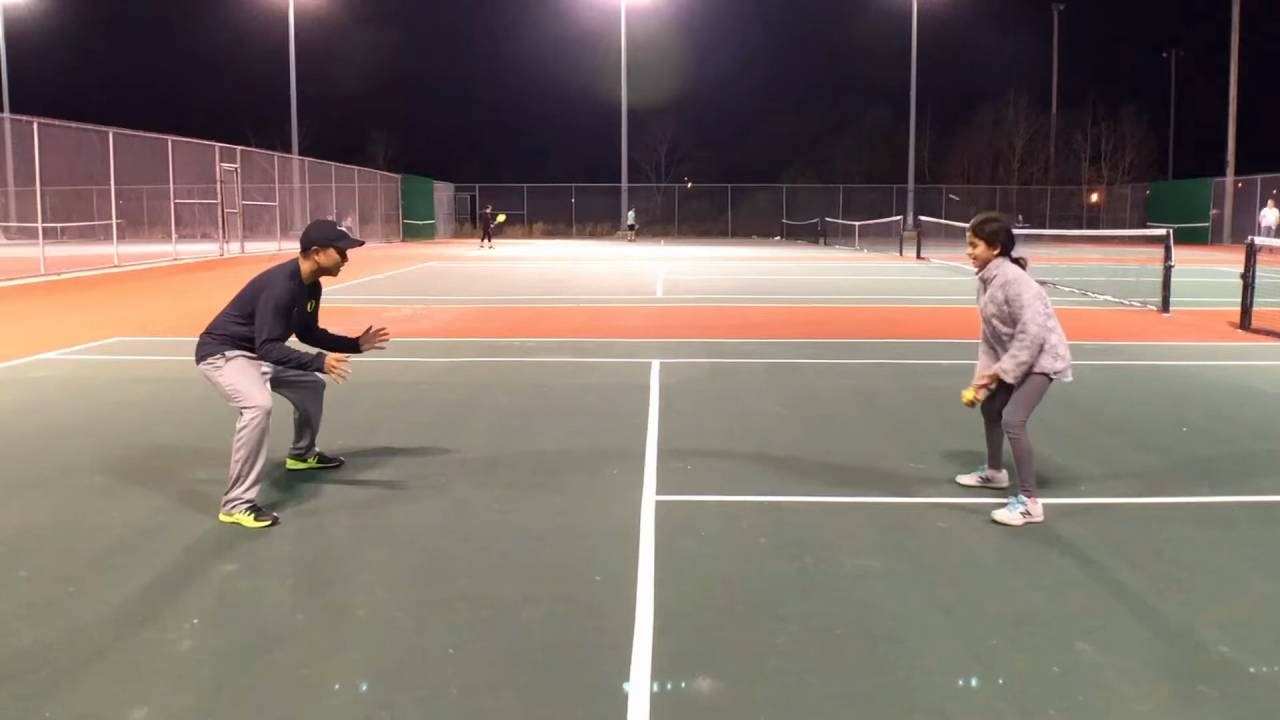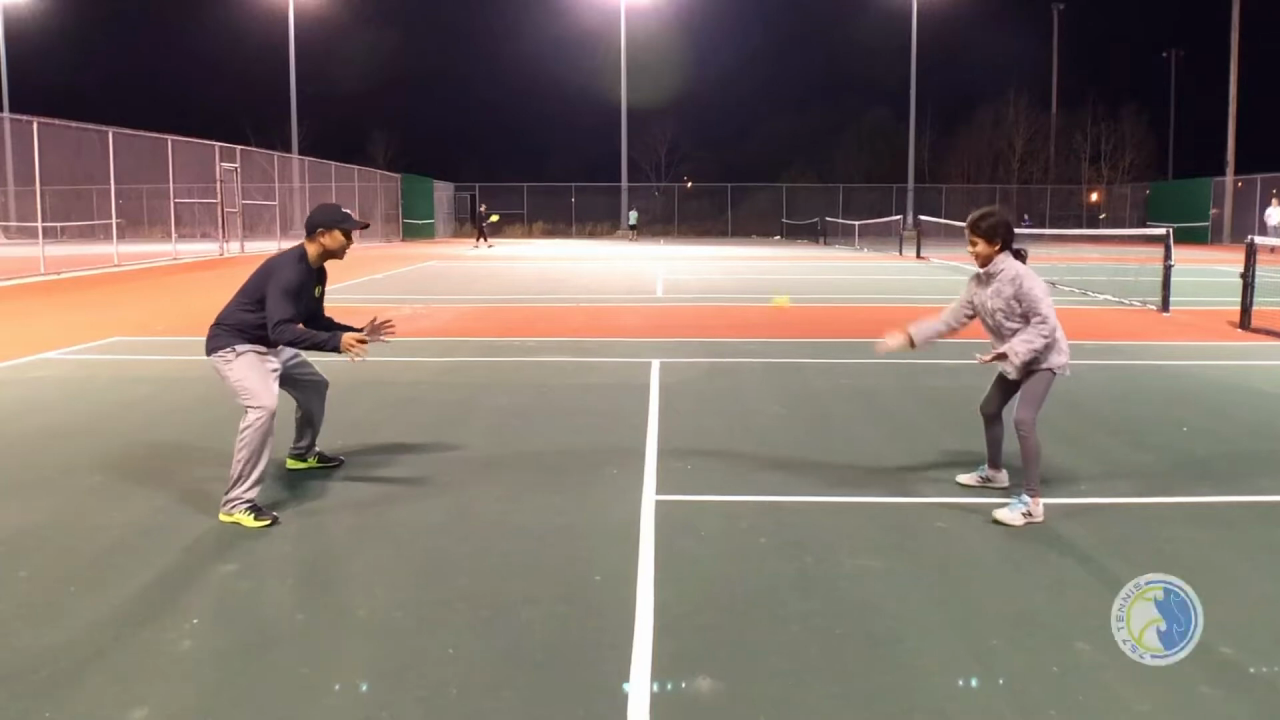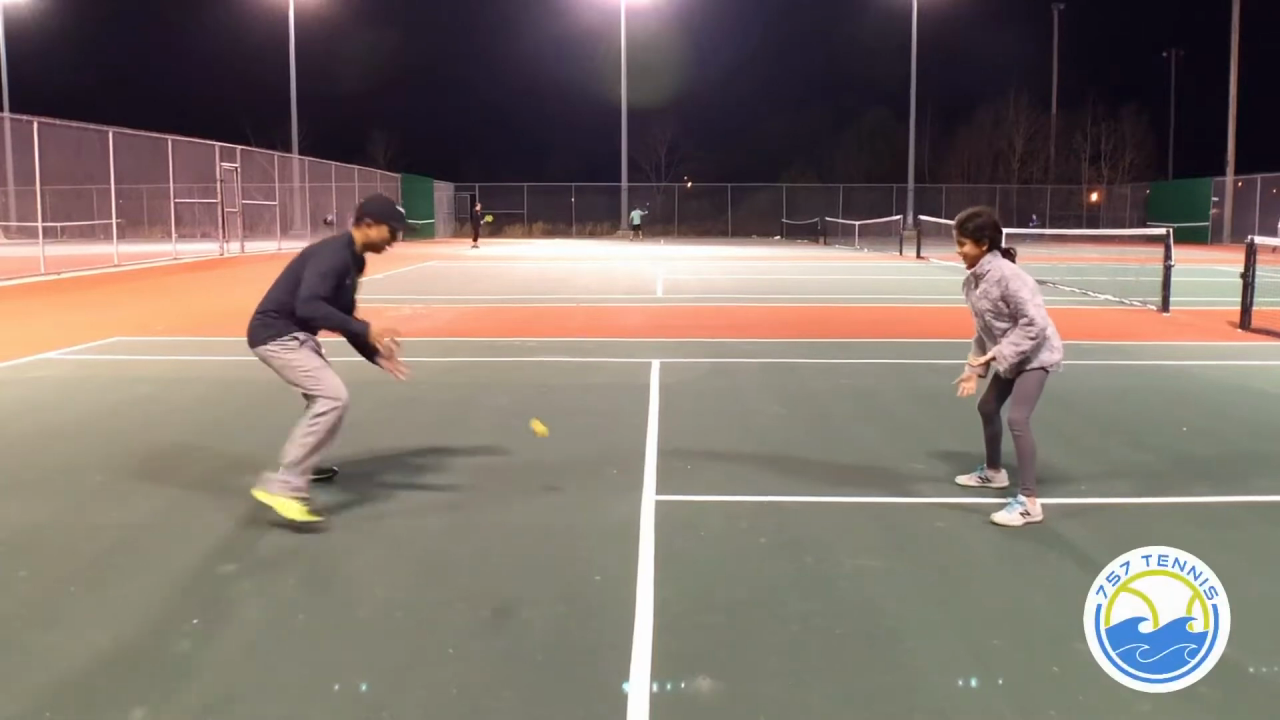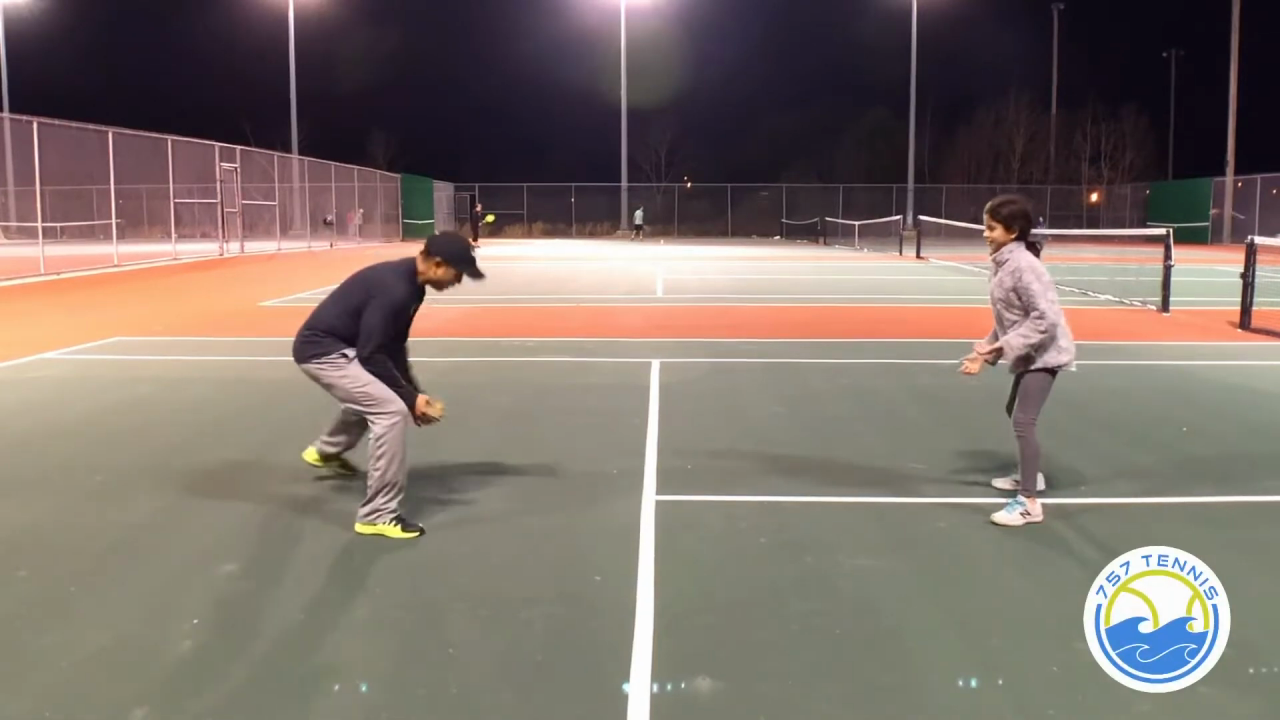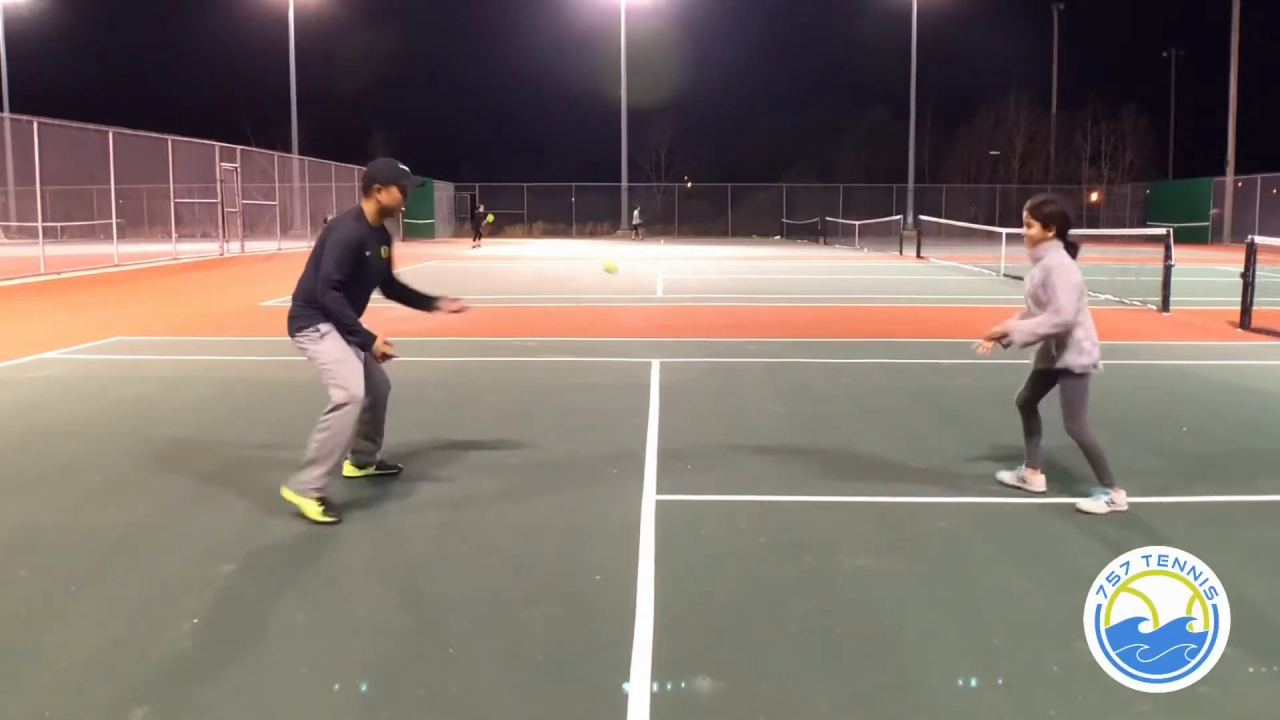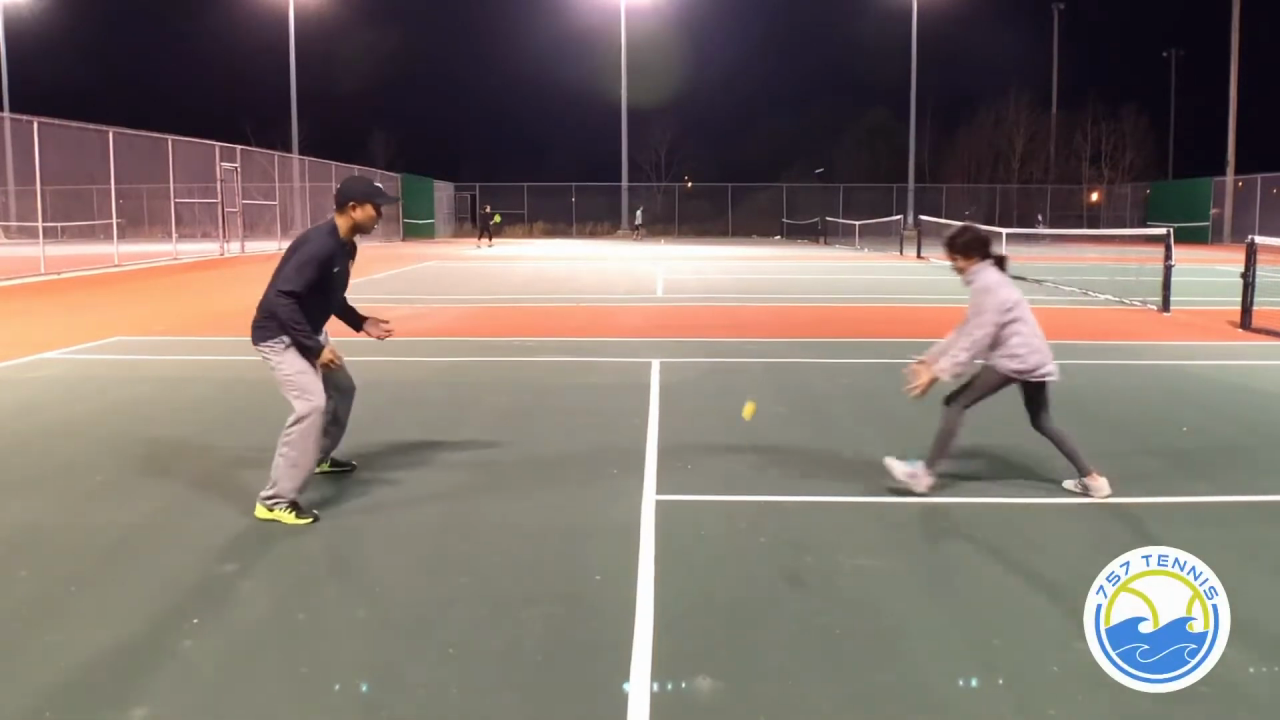
dt=0.5s
person 1, frame 1
left shoulder: (311, 286)
right shoulder: (280, 286)
left elbow: (308, 333)
right elbow: (268, 347)
left wrist: (355, 344)
right wrist: (318, 361)
left hip: (256, 349)
right hip: (222, 352)
left knee: (311, 386)
right knee: (259, 405)
left ankle: (302, 454)
right ankle: (237, 503)
person 1, frame 2
left shoulder: (316, 272)
right shoulder: (289, 270)
left elbow: (314, 320)
right elbow: (282, 330)
left wrist: (356, 333)
right wrist: (336, 342)
left hip: (269, 344)
right hip: (234, 344)
left knee: (314, 386)
right knee: (264, 406)
left ankle: (303, 453)
right ankle: (237, 503)
person 1, frame 3
left shoulder: (354, 259)
right shoulder: (334, 255)
left elbow: (338, 312)
right elbow: (309, 307)
left wrist: (374, 352)
right wrist: (366, 331)
left hip: (293, 333)
right hip: (276, 333)
left knee: (326, 395)
right knee: (334, 398)
left ankle: (303, 464)
right ankle: (284, 487)
person 1, frame 4
left shoulder: (412, 286)
right shoulder: (394, 290)
left elbow: (394, 346)
right elbow: (372, 353)
left wrist: (412, 390)
right wrist: (411, 398)
left hip: (329, 346)
right hip: (321, 350)
left knee: (369, 397)
right knee: (390, 411)
left ankle: (326, 451)
right ankle: (378, 515)
person 1, frame 5
left shoulder: (380, 235)
right shoulder: (348, 232)
left elbow: (389, 286)
right elbow: (328, 292)
left wrist: (434, 303)
right wrist: (367, 339)
left hip: (339, 324)
right hip: (316, 324)
left knee: (376, 386)
right knee: (351, 394)
left ankle: (362, 460)
right ankle: (307, 487)
person 1, frame 6
left shoulder: (347, 247)
right shoulder: (319, 245)
right elbow: (281, 298)
left wrist: (360, 323)
right wrist: (315, 348)
left hip: (307, 331)
right hip: (278, 333)
left knee: (342, 389)
right knee: (311, 404)
left ankle: (319, 456)
right ankle: (276, 500)
person 2, frame 1
left shoulder: (1014, 281)
right shoulder: (986, 283)
left elbow: (1032, 334)
right elbow: (989, 336)
left wrist: (1000, 371)
right wrist: (986, 374)
left hip: (1042, 358)
right hip: (1017, 360)
left knee: (1013, 422)
right knee: (990, 408)
left ankle: (1029, 502)
right ankle: (995, 471)
person 2, frame 2
left shoulder: (1021, 278)
right shoulder: (979, 281)
left elbow: (1046, 324)
right elbow: (953, 318)
left wrist: (1011, 350)
right wrist: (910, 336)
left hip: (1043, 356)
right hip: (1011, 358)
left knee: (1023, 420)
right knee: (991, 408)
left ankle: (1032, 503)
right ankle: (994, 471)
person 2, frame 3
left shoulder: (1007, 276)
right shoulder: (972, 281)
left elbow: (1034, 323)
right elbow: (984, 331)
left wrist: (998, 354)
right wrist: (974, 368)
left hip: (1035, 355)
right hip: (1007, 357)
left knee: (1017, 420)
right knee: (987, 408)
left ankle: (1029, 502)
right ankle: (994, 471)
person 2, frame 4
left shoulder: (1024, 267)
right shoulder: (1000, 266)
left elbow: (1044, 319)
left wrist: (1007, 345)
right wrist: (984, 351)
left hip: (1043, 354)
right hip: (1027, 355)
left knee: (1023, 422)
right knee: (1015, 413)
left ankle: (1028, 503)
right ankle: (1029, 476)
person 2, frame 5
left shoulder: (1057, 265)
right shoulder: (1041, 264)
left elbow: (1059, 318)
right elbow: (1033, 313)
left wrist: (1012, 330)
right wrist: (1003, 334)
left hip: (1072, 354)
right hip: (1051, 352)
left knee: (1075, 427)
right knee: (1025, 402)
left ankle: (1112, 492)
right ankle: (1033, 473)
person 2, frame 6
left shoulder: (988, 287)
right shoulder: (990, 280)
left elbow: (977, 338)
right elbow: (966, 330)
left wrist: (939, 371)
right wrist: (931, 357)
left hip: (1017, 358)
right hip: (1033, 357)
left knee: (954, 404)
right knee: (1041, 422)
left ankle: (925, 473)
right ankle: (1092, 479)
